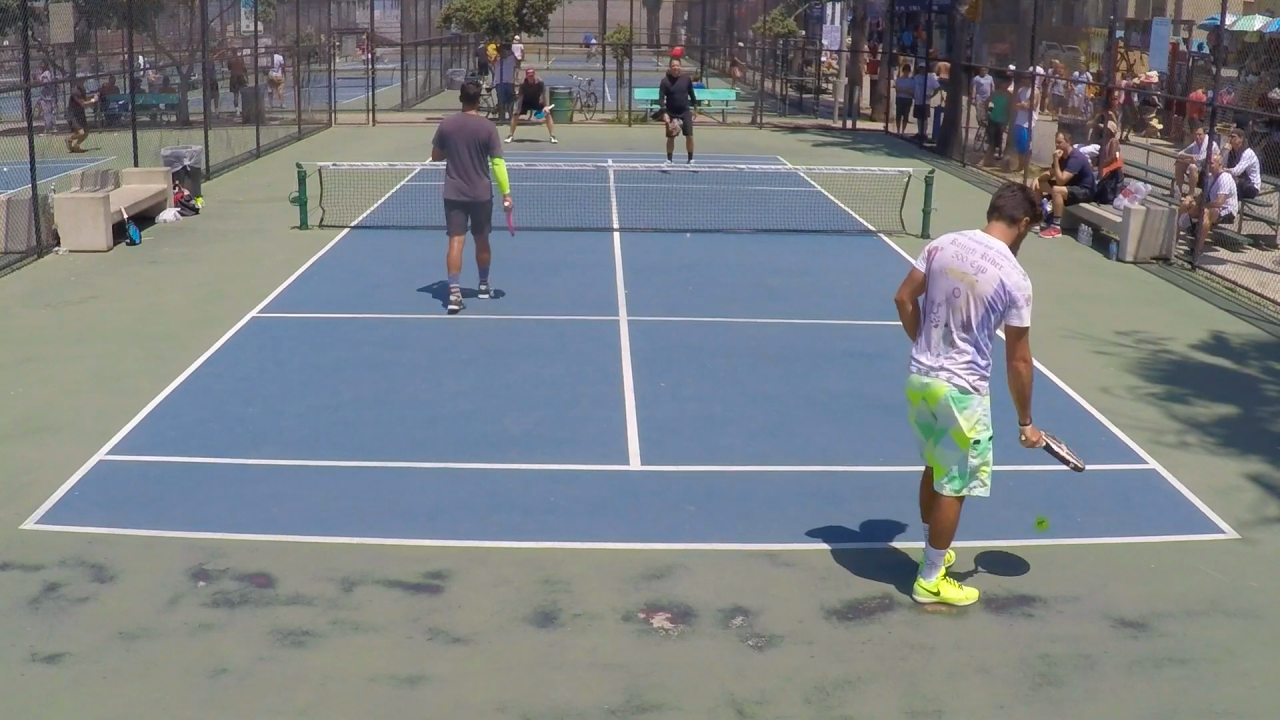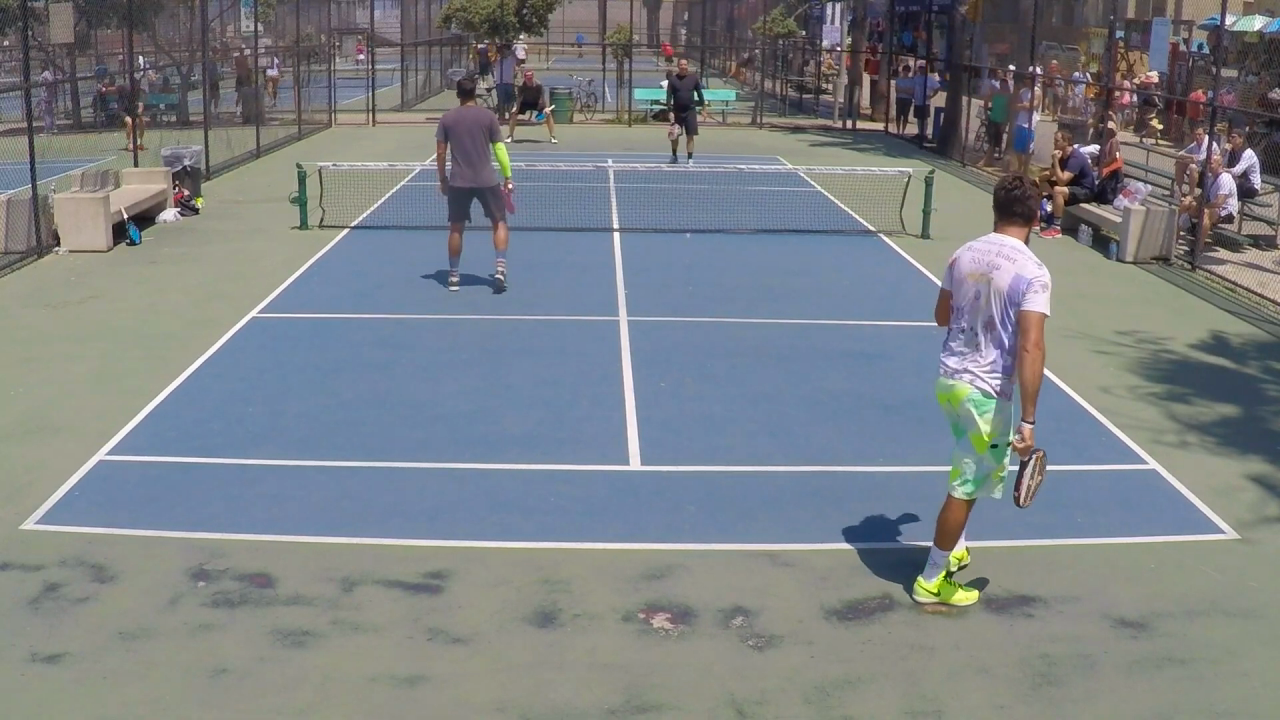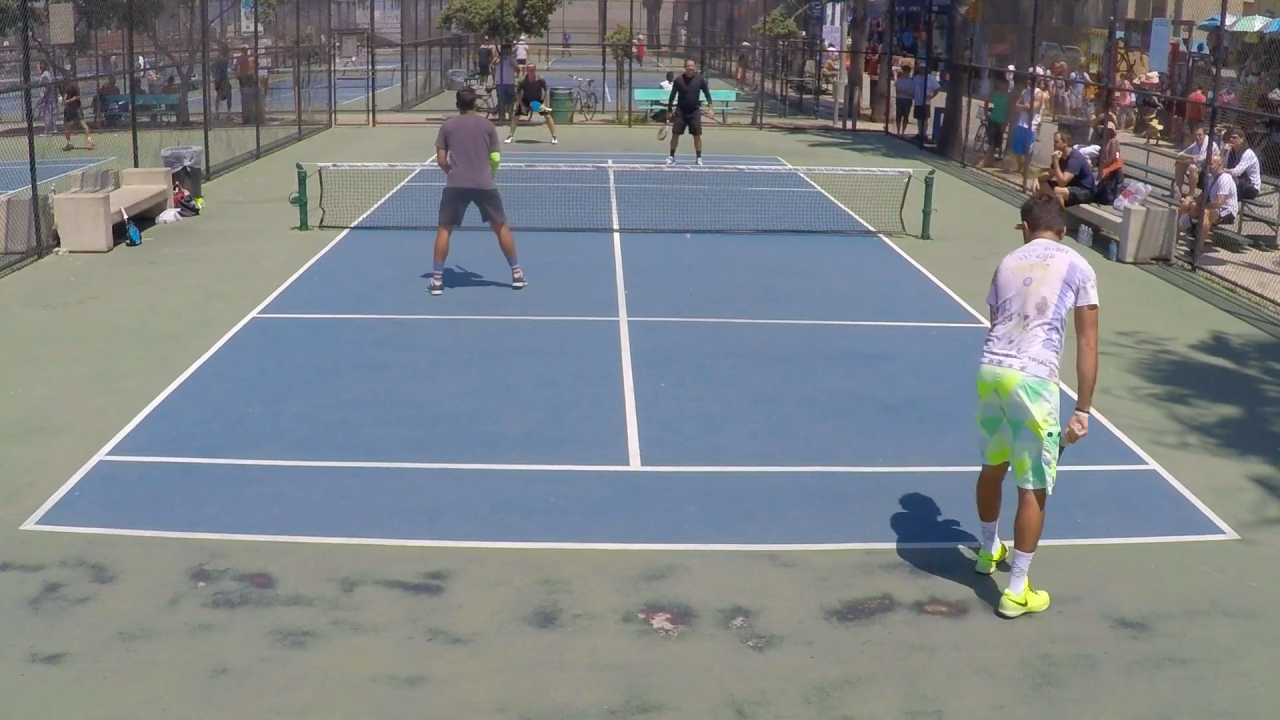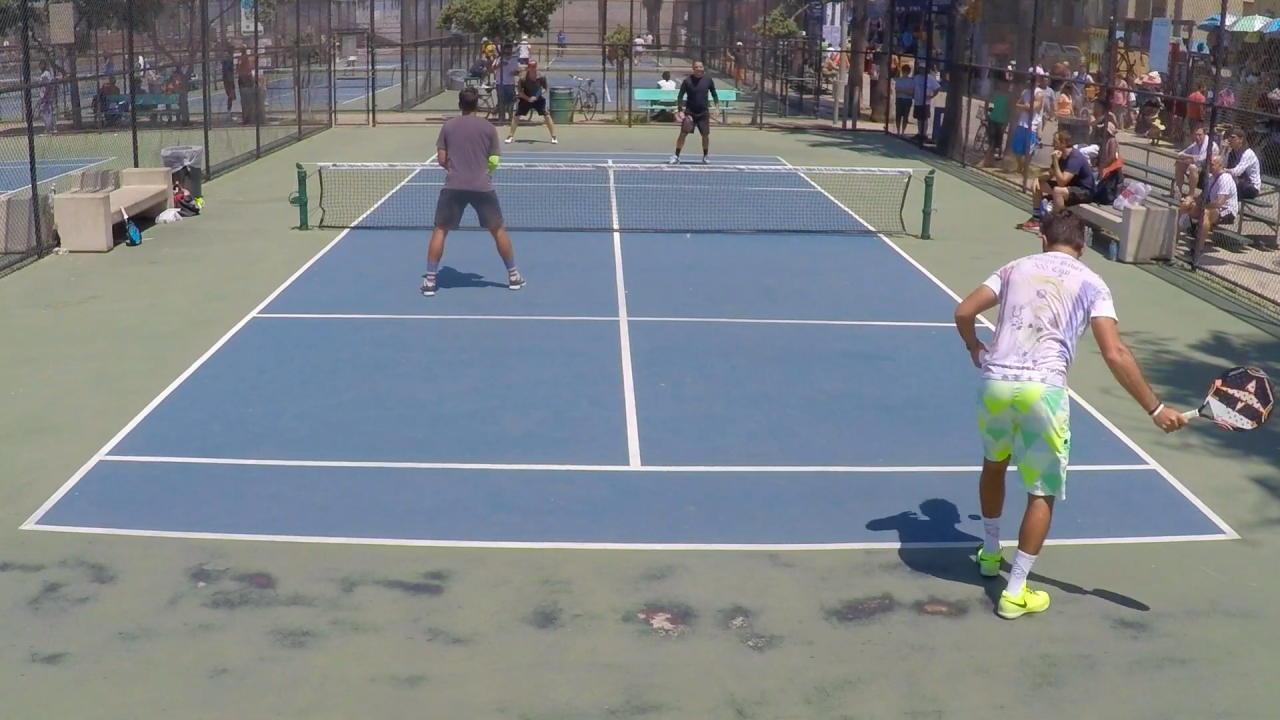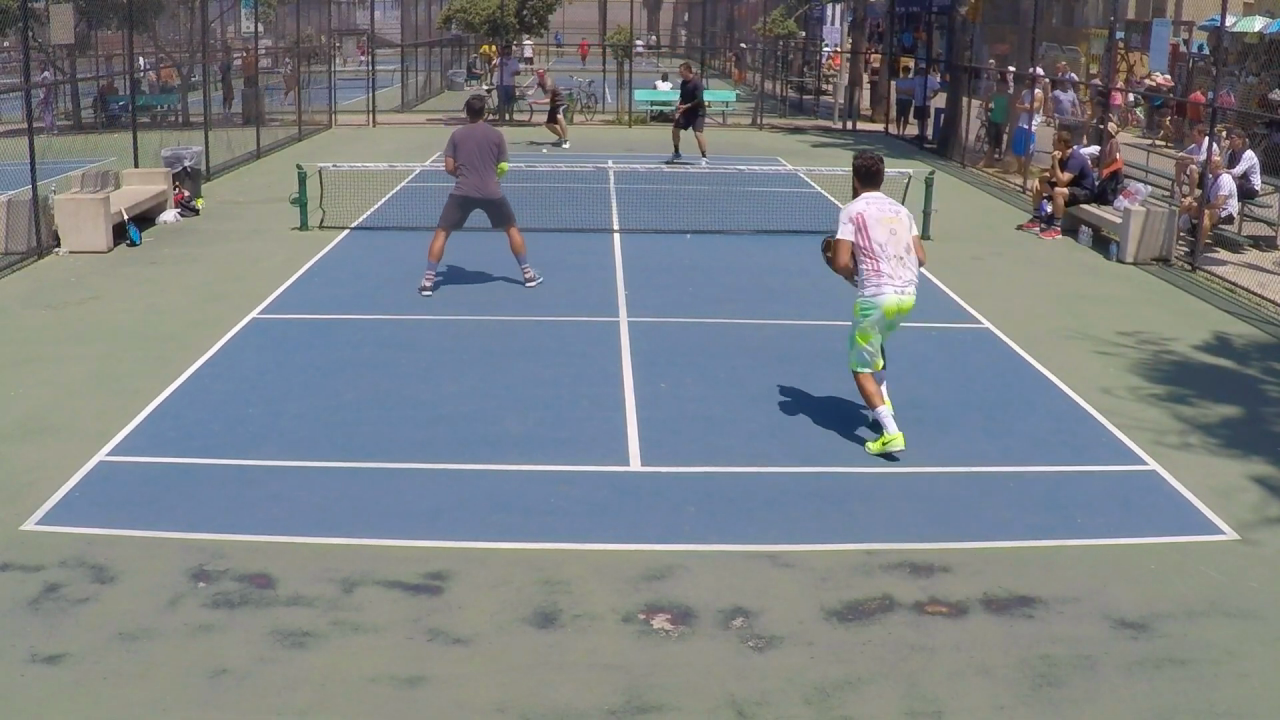
dt=1s
person 1, frame 1
left shoulder: (942, 244)
right shoulder: (1014, 278)
left elbow: (904, 300)
right elbow: (1018, 361)
right wrist: (1025, 422)
left hip: (919, 377)
right hip: (961, 389)
left knee: (934, 470)
right knee: (953, 487)
left ankle: (933, 553)
right ankle: (930, 580)
person 1, frame 2
left shoulder: (963, 254)
right shoulder: (1032, 272)
right elbow: (1030, 349)
right wrist: (1028, 420)
left hip: (949, 377)
right hip: (986, 391)
left knee: (967, 477)
right knee: (966, 488)
left ankle: (955, 549)
right ankle: (930, 580)
person 1, frame 3
left shoulder: (1006, 263)
right shoulder: (1077, 266)
right elbow: (1087, 345)
right wrist: (1082, 410)
left hip: (990, 370)
right hip: (1033, 379)
left knee: (992, 466)
right knee: (1033, 488)
left ankle: (988, 550)
right ankle: (1016, 591)
person 1, frame 4
left shoulder: (1015, 268)
right shoulder: (1088, 282)
left elbow: (963, 314)
right elbow: (1113, 353)
left wrist: (976, 351)
right wrist: (1154, 407)
left hip: (994, 384)
right hip: (1043, 391)
left knee: (993, 463)
right knee: (1041, 494)
left ankle: (988, 553)
right ankle: (1014, 592)
person 1, frame 5
left shoulder: (853, 211)
right shoulder: (902, 211)
left elbow: (841, 262)
right elbow: (919, 259)
left wrist: (854, 277)
left hip: (875, 297)
right hip: (907, 295)
left knee: (863, 370)
right knee: (870, 349)
left ankle: (891, 435)
right ankle: (880, 400)
person 2, frame 1
left shoulder: (446, 124)
right shoulder: (487, 127)
left elbow: (435, 156)
right elbow: (497, 163)
right wrist: (506, 193)
left hip: (453, 194)
right hip: (481, 194)
left knee: (455, 241)
right knee: (482, 241)
left ankle: (454, 294)
right ankle: (483, 286)
person 2, frame 2
left shoulder: (447, 118)
right shoulder: (488, 116)
left elbow: (440, 153)
right elbow: (499, 149)
left wrist: (442, 179)
right wrist: (508, 177)
left hip: (458, 182)
right hip: (487, 181)
left knee: (456, 229)
right knee: (499, 224)
left ankle: (453, 276)
right ankle: (500, 268)
person 2, frame 3
left shoulder: (447, 126)
right shoulder: (487, 125)
left elbow: (441, 161)
right elbow: (495, 158)
left hip: (456, 185)
right hip: (485, 185)
left knee: (444, 229)
right knee: (500, 227)
left ankle: (437, 280)
right ankle: (516, 274)
person 2, frame 4
left shoulder: (448, 126)
right shoulder: (488, 128)
left elbow: (442, 160)
right elbow: (494, 162)
left hip: (453, 186)
right hip: (482, 187)
left knee: (440, 231)
right knee: (498, 230)
left ankle: (430, 280)
right ankle: (513, 276)
person 2, frame 5
left shoulder: (457, 135)
right shoulder: (496, 135)
left elbow: (450, 168)
right elbow: (502, 167)
left hip: (462, 194)
right hip: (492, 194)
left knee: (441, 233)
right knee: (512, 229)
left ankle: (428, 281)
right ankle: (527, 273)
